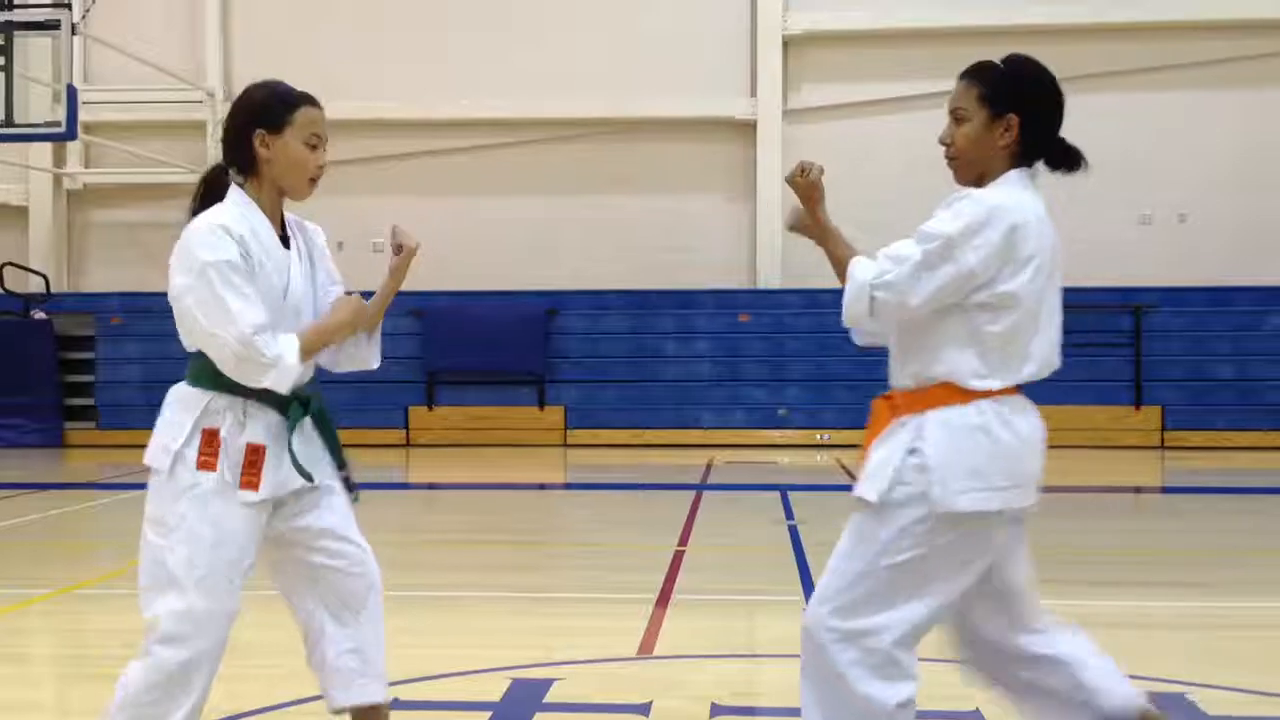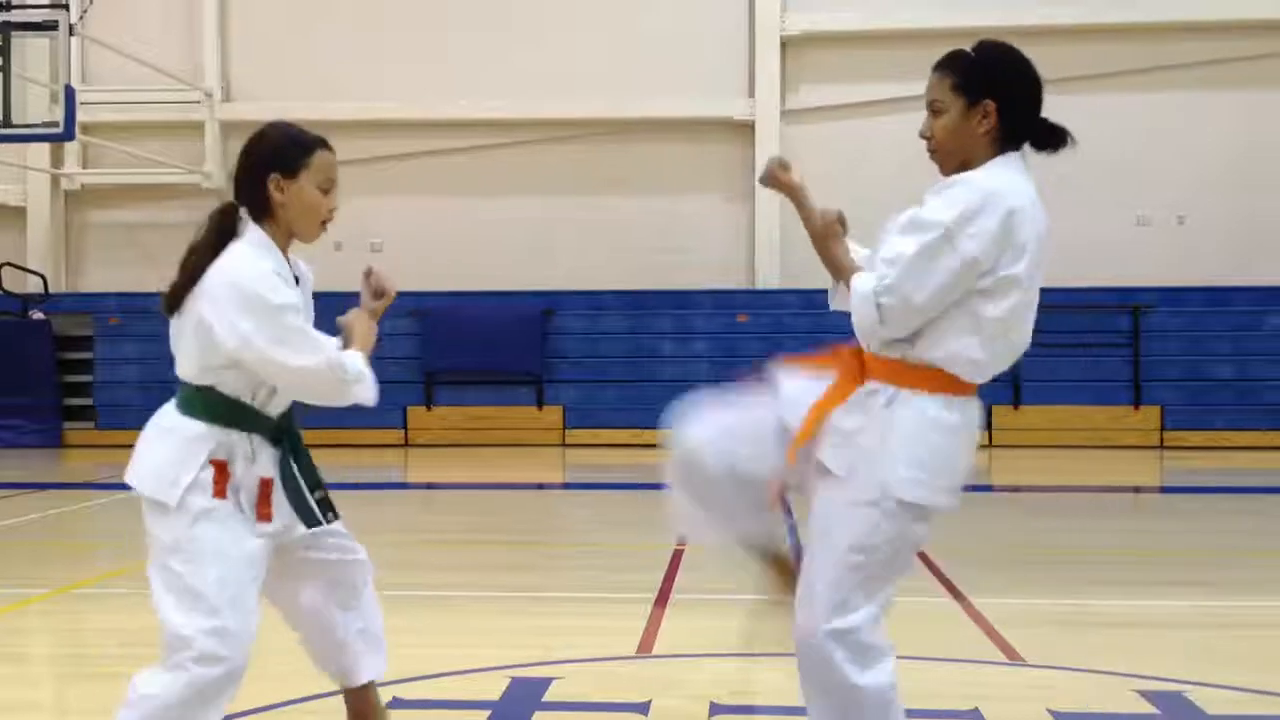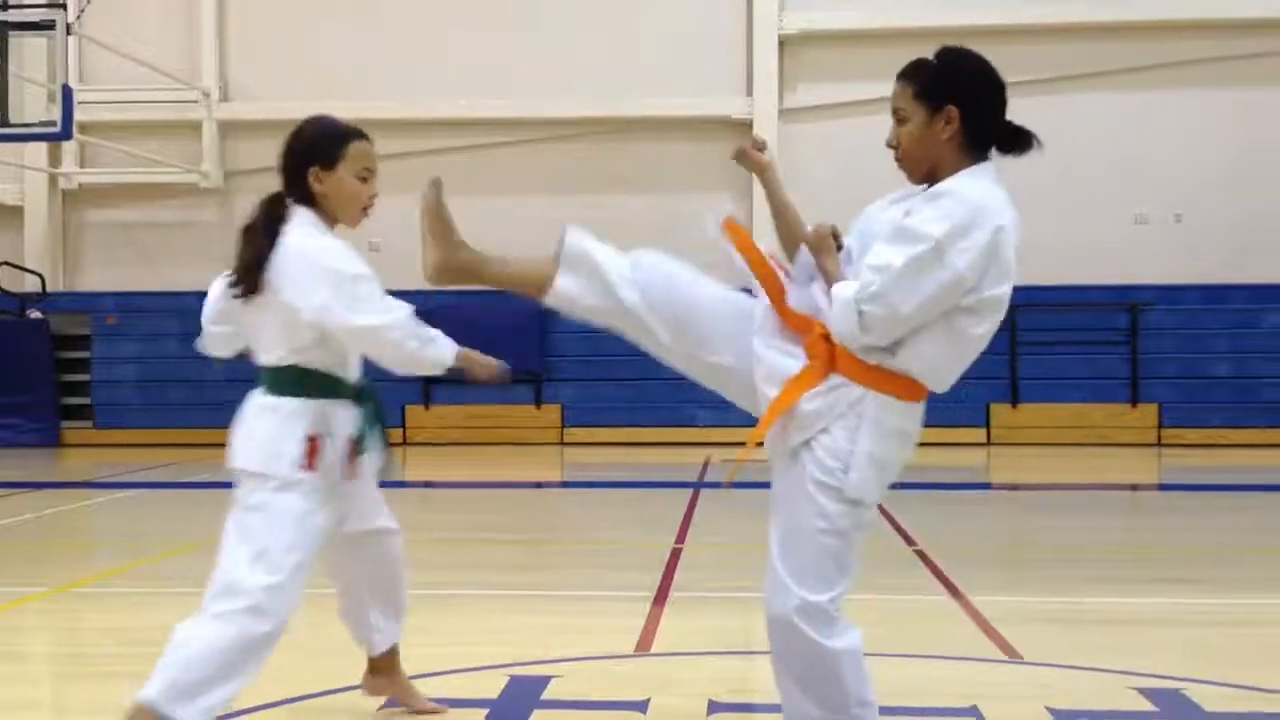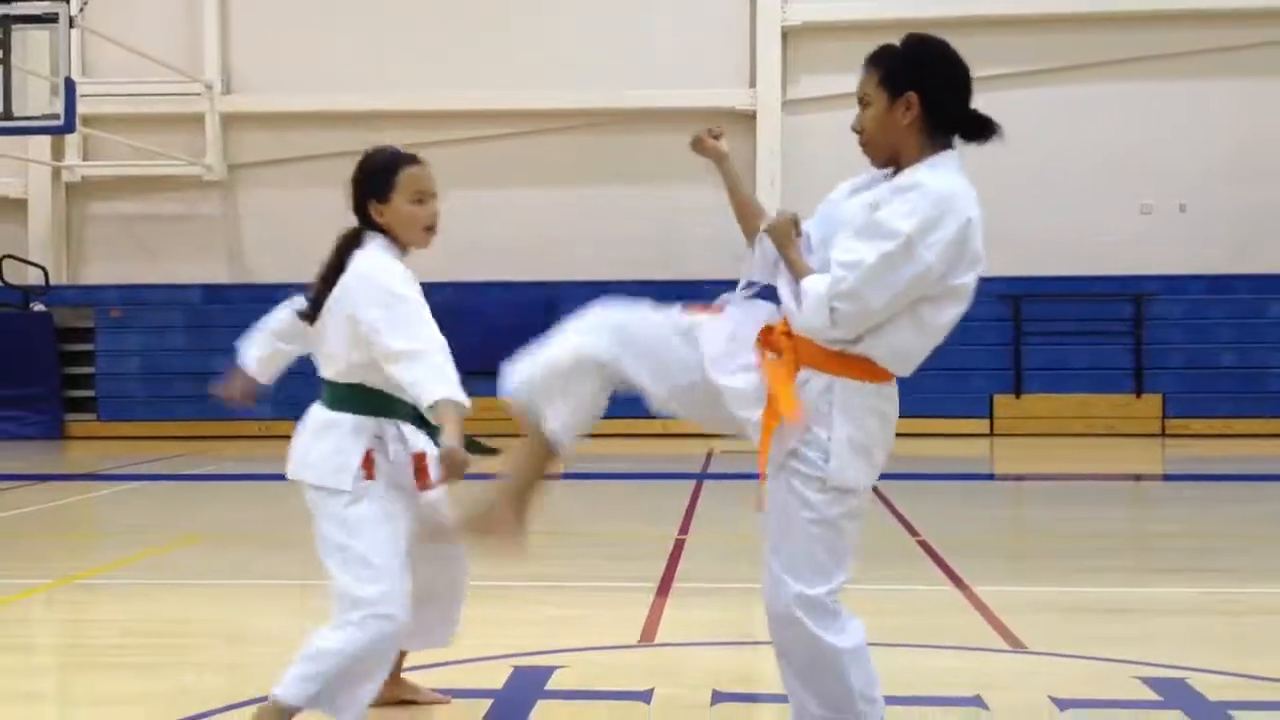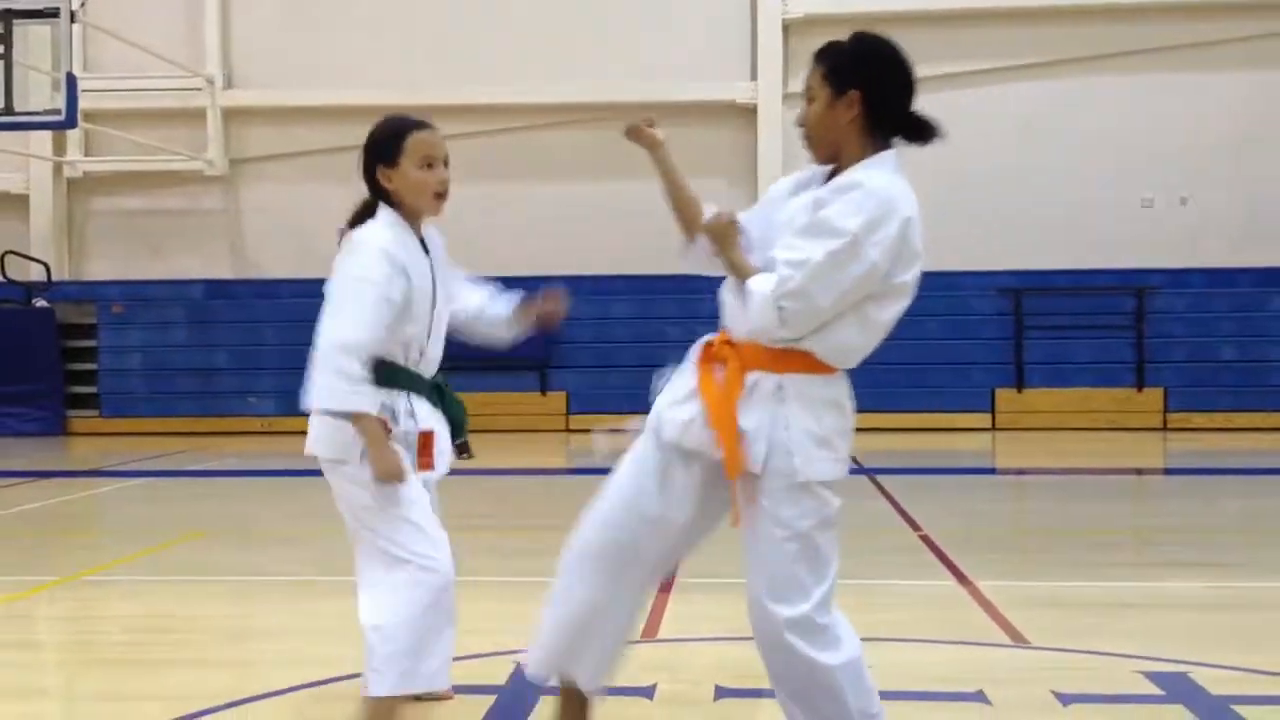
dt=0.2s
person 1, frame 1
left shoulder: (990, 215)
right shoulder: (1015, 214)
left elbow: (876, 301)
right elbow: (908, 312)
left wrist: (820, 221)
right wrist: (831, 243)
left hip: (953, 452)
right hip: (990, 440)
left knee: (845, 629)
right knee: (1003, 634)
person 1, frame 2
left shoulder: (990, 200)
right shoulder: (987, 195)
left elbow: (882, 309)
right elbow: (882, 291)
left wrist: (835, 247)
right wrist: (803, 201)
left hip: (904, 425)
right hip: (878, 401)
left knee: (834, 623)
right knee: (702, 436)
right ankle: (784, 567)
person 1, frame 3
left shoulder: (973, 214)
right shoulder: (931, 203)
left elbow: (863, 318)
right elbow: (808, 266)
left wrist: (826, 256)
right wrist: (769, 180)
left hip: (849, 415)
right hip: (804, 369)
left knee: (805, 605)
right knee: (646, 280)
right ankle: (477, 265)
person 1, frame 4
left shoulder: (939, 204)
right shoulder: (878, 188)
left elbow: (832, 314)
right elbow: (771, 248)
left wrist: (788, 247)
right wrist: (725, 166)
left hip: (827, 409)
right hip: (765, 361)
left knee: (804, 597)
right knee: (597, 340)
right ankle: (514, 498)
person 1, frame 5
left shoulder: (879, 203)
right shoulder: (811, 185)
left elbow: (778, 312)
right elbow: (706, 238)
left wrist: (732, 252)
right wrist: (660, 156)
left hip: (789, 415)
right hip: (717, 389)
left knee: (792, 612)
right knee: (608, 552)
person 2, frame 1
left shoulder: (308, 242)
right shoulder: (213, 236)
left elbow: (346, 353)
right elbow: (251, 357)
left wrist: (393, 281)
right wrist: (337, 323)
left hip: (290, 443)
right hip: (215, 451)
left knee: (347, 579)
right knee: (191, 623)
person 2, frame 2
left shoulder: (287, 271)
right shoulder: (246, 278)
left elbow: (306, 368)
right elbow: (327, 378)
left wrist: (368, 317)
right wrist: (361, 337)
left hip: (254, 468)
right hip: (203, 477)
left knee: (338, 570)
right knee: (213, 648)
person 2, frame 3
left shoulder: (287, 243)
right shoulder: (319, 257)
left elbow: (220, 322)
right elbow: (396, 338)
right wrist: (467, 358)
left hip: (319, 438)
right hip: (296, 446)
left knee: (374, 548)
right knee: (253, 602)
person 2, frame 4
left shoulder: (363, 268)
right shoulder: (382, 279)
left elbow: (285, 328)
right elbow: (420, 356)
left wrist: (248, 373)
right wrist: (452, 432)
left hip: (383, 448)
right hip: (355, 456)
left knee: (437, 559)
right knee: (376, 608)
person 2, frame 5
left shoulder: (425, 244)
right shoulder: (373, 250)
left elbow: (466, 305)
right elbow: (338, 351)
left wrist: (525, 312)
right wrist: (374, 442)
left hip: (406, 423)
right hip: (364, 430)
left knee: (408, 561)
right knee: (420, 570)
